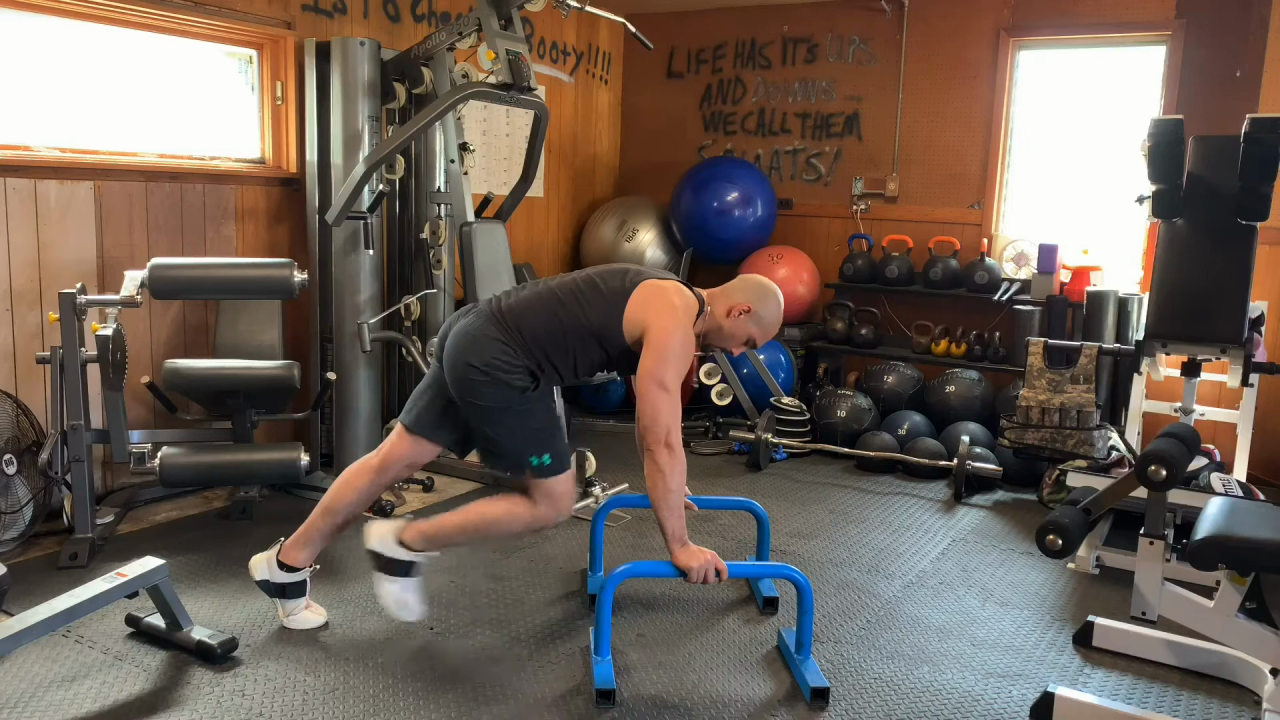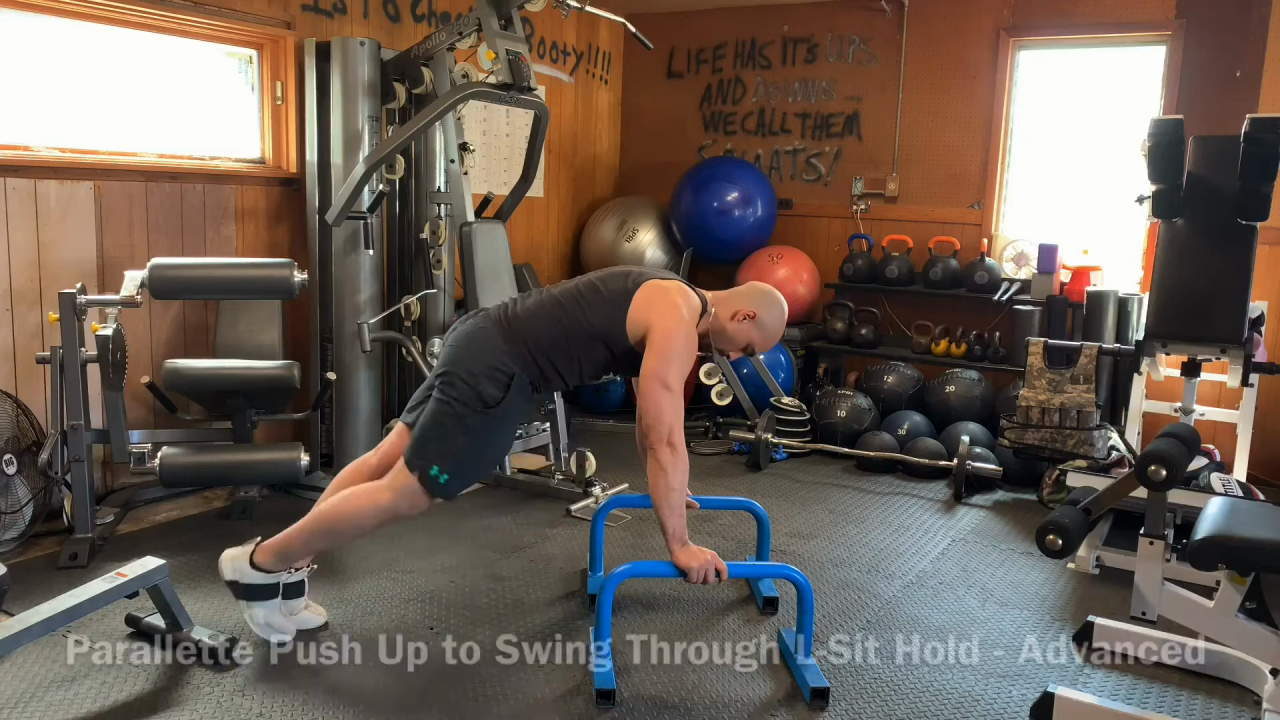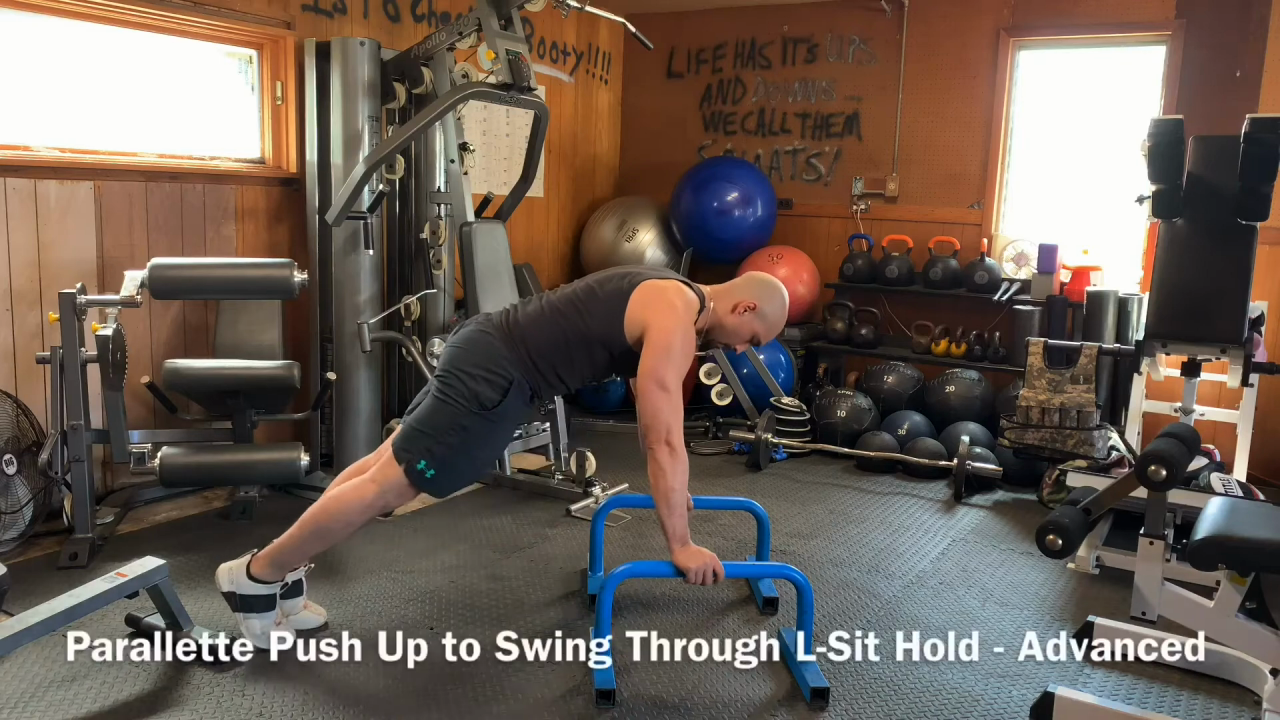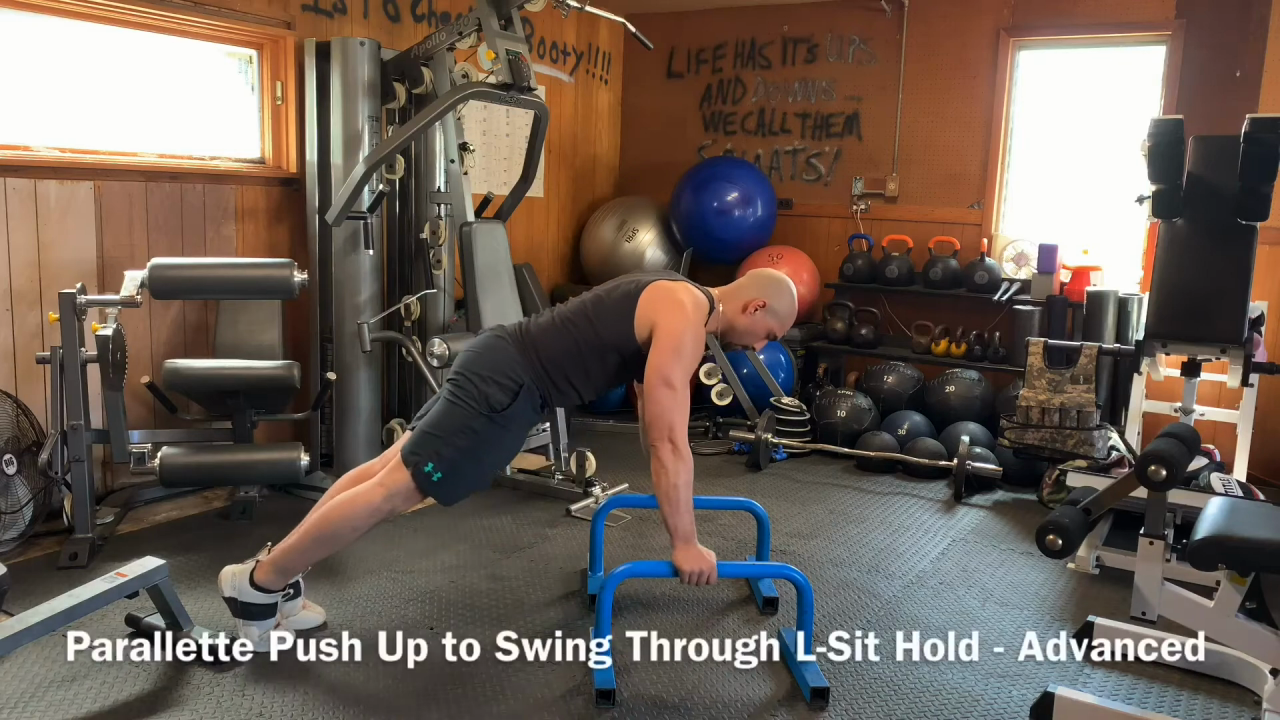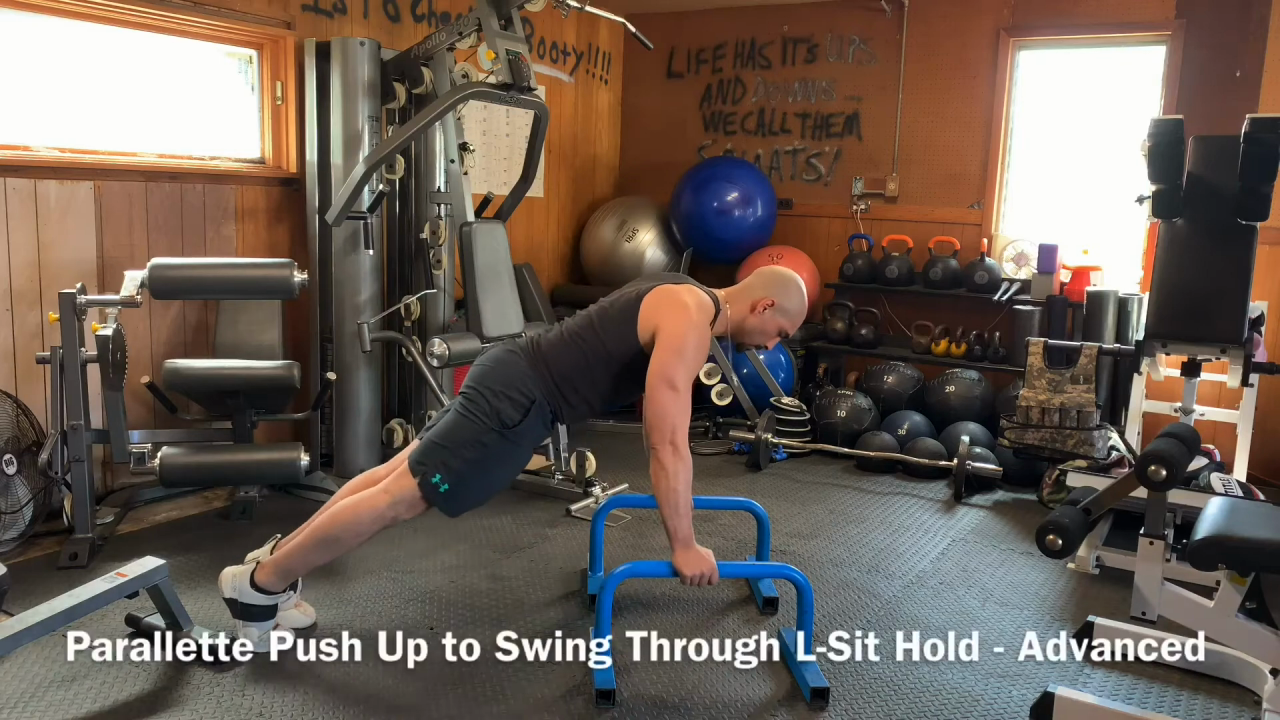
dt=0.3s
person 1, frame 1
left shoulder: (666, 295)
right shoulder: (674, 323)
left elbow: (650, 416)
right elbow: (663, 441)
left wrist: (663, 484)
right wrist: (680, 544)
left hip: (474, 332)
right hip: (496, 360)
left knee: (395, 458)
right knee: (552, 503)
left ankle: (286, 565)
right ankle: (402, 545)
person 1, frame 2
left shoulder: (670, 300)
right shoulder: (679, 323)
left elbow: (651, 417)
right elbow: (666, 442)
left wrist: (665, 489)
right wrist: (680, 546)
left hip: (482, 341)
right hip: (495, 371)
left knee: (389, 460)
right knee: (402, 494)
left ankle: (288, 569)
right ankle: (258, 565)
person 1, frame 3
left shoulder: (670, 296)
right shoulder: (674, 321)
left elbow: (651, 413)
right elbow: (664, 441)
left wrist: (668, 489)
right wrist: (681, 545)
left hip: (485, 346)
right hip: (494, 377)
left knee: (386, 462)
right knee: (387, 484)
left ankle: (283, 570)
right ankle: (255, 576)
person 1, frame 4
left shoulder: (677, 298)
right shoulder: (685, 319)
left elbow: (653, 409)
right elbow: (668, 440)
left wrist: (671, 489)
right wrist: (684, 543)
left hip: (500, 363)
right hip: (506, 384)
left knee: (391, 466)
right knee: (393, 490)
left ankle: (278, 566)
right ankle: (257, 584)
person 1, frame 5
left shoulder: (685, 300)
right shoulder: (689, 321)
left elbow: (658, 414)
right elbow: (669, 442)
left wrist: (672, 488)
right wrist: (684, 546)
left hip: (514, 375)
right hip: (517, 399)
left knee: (397, 473)
right knee: (399, 497)
left ankle: (276, 559)
right ankle: (259, 585)
